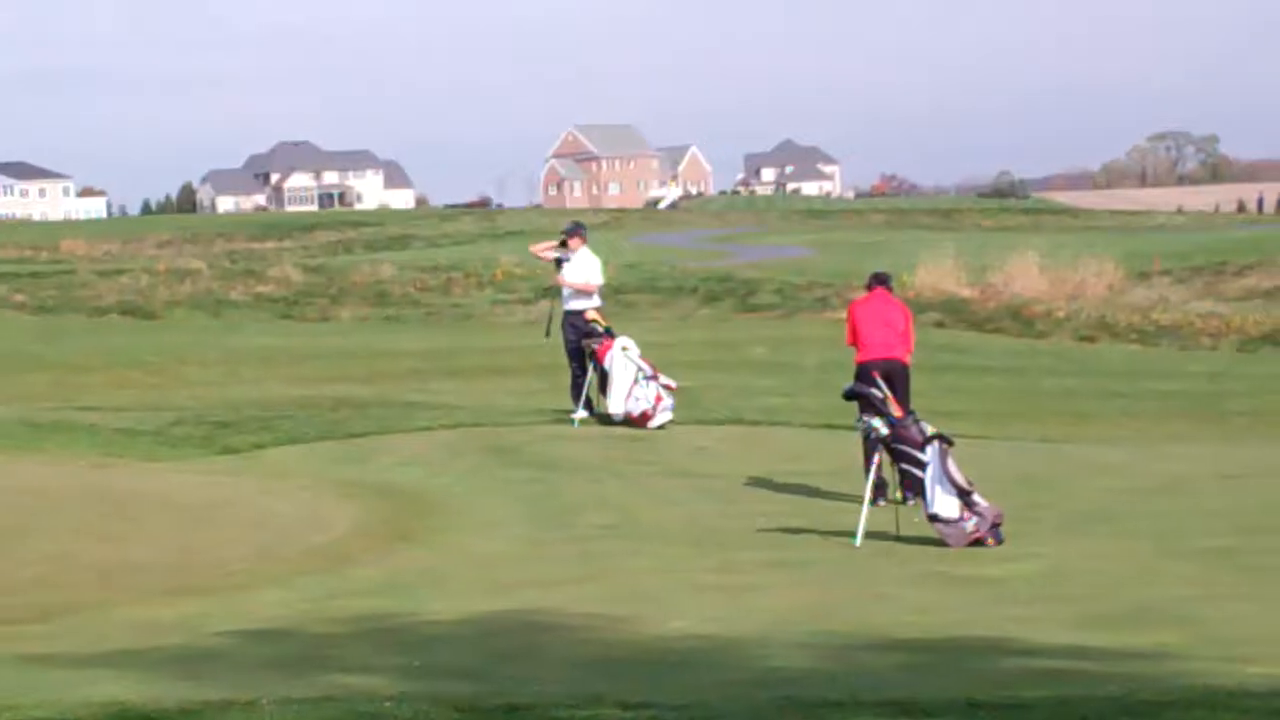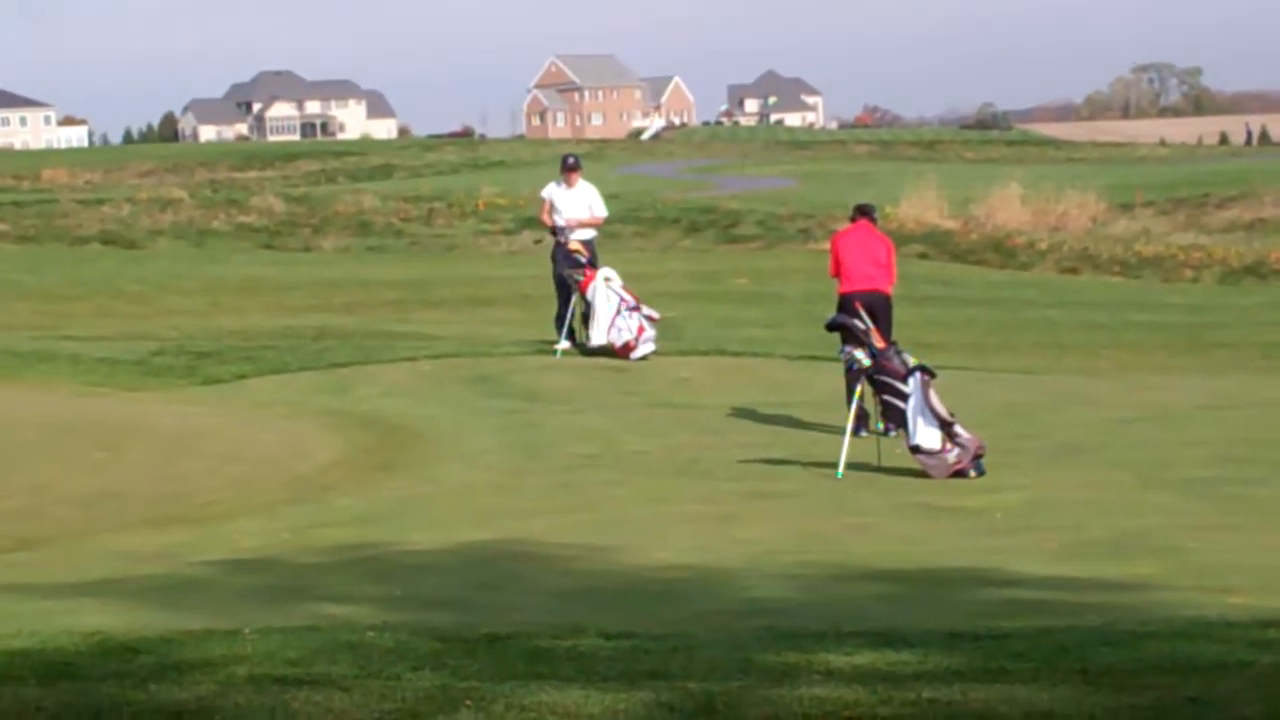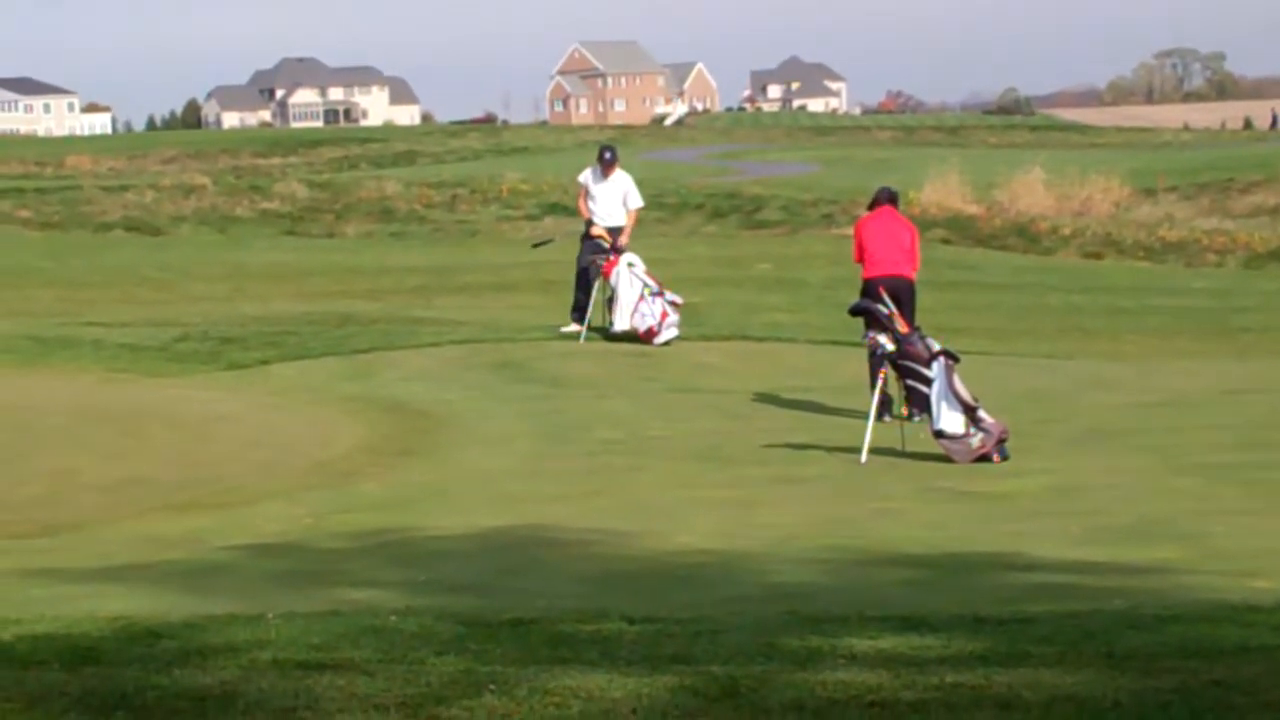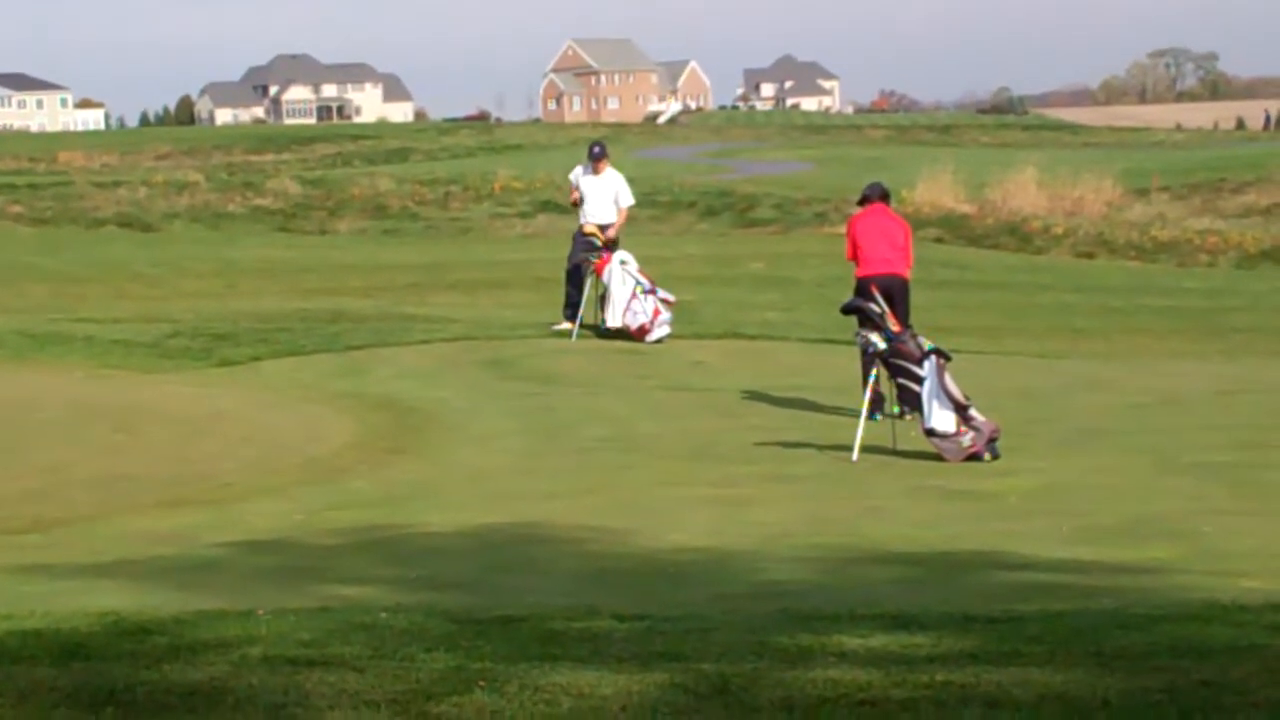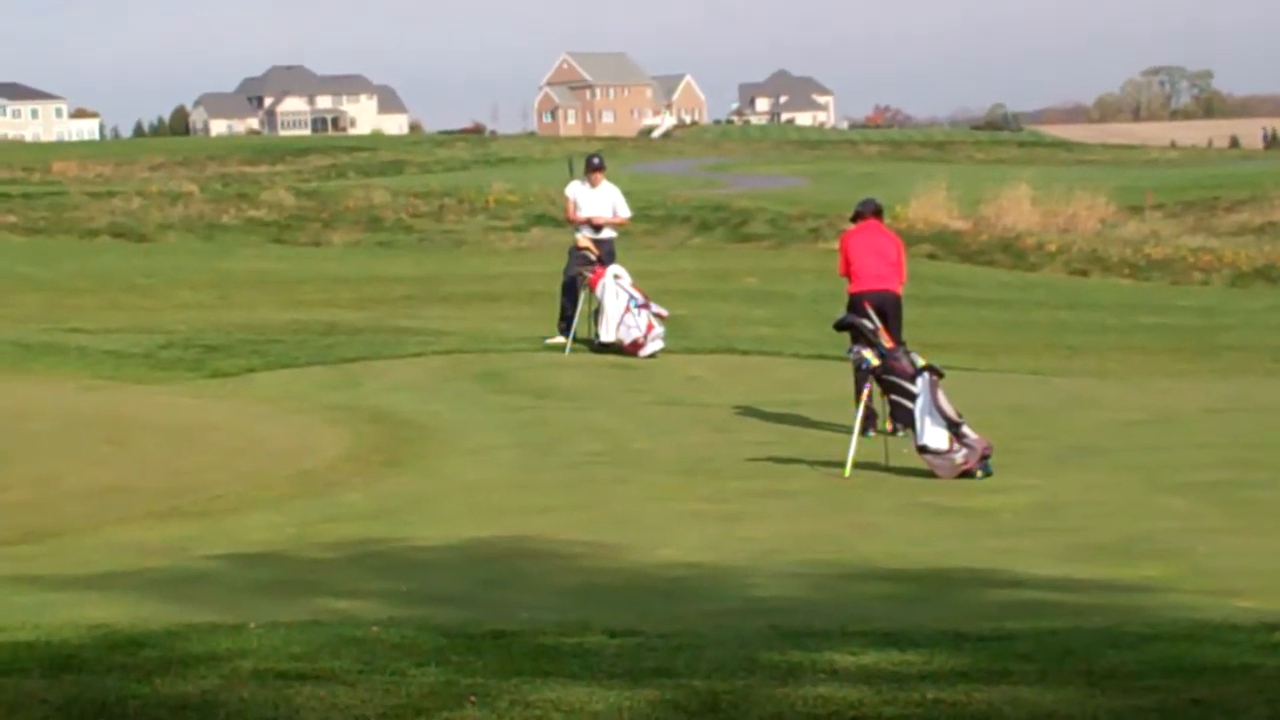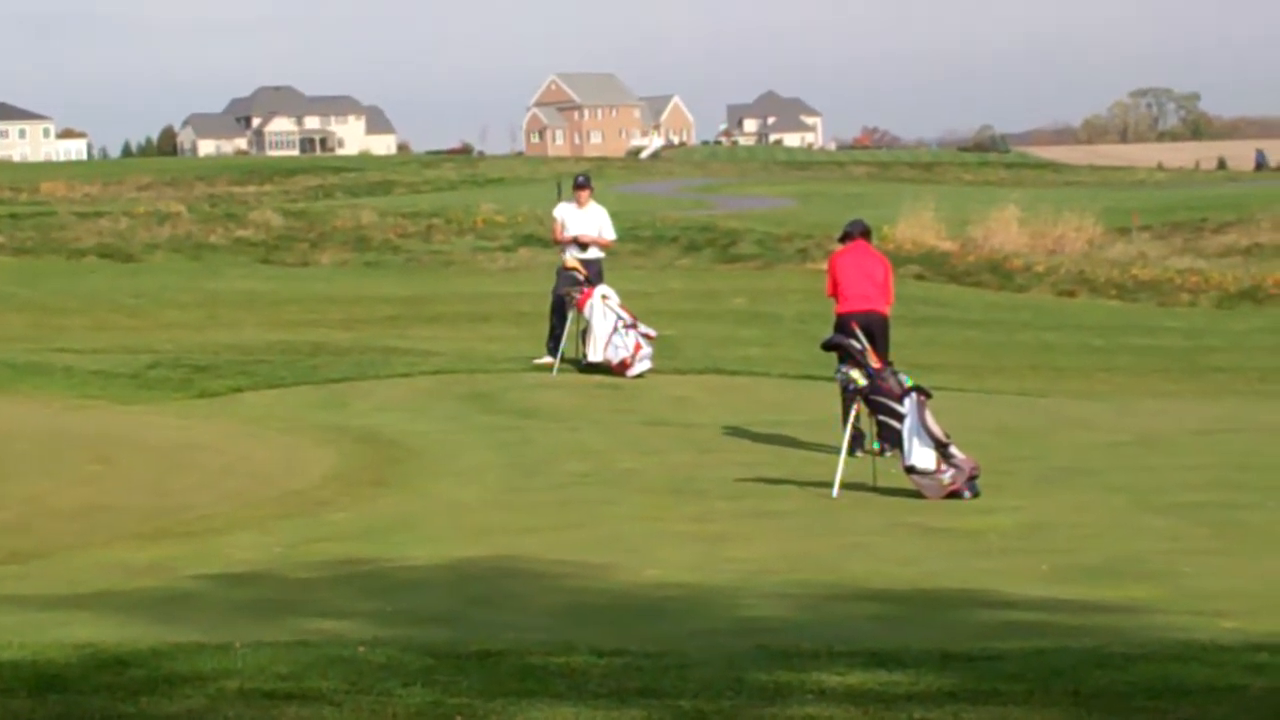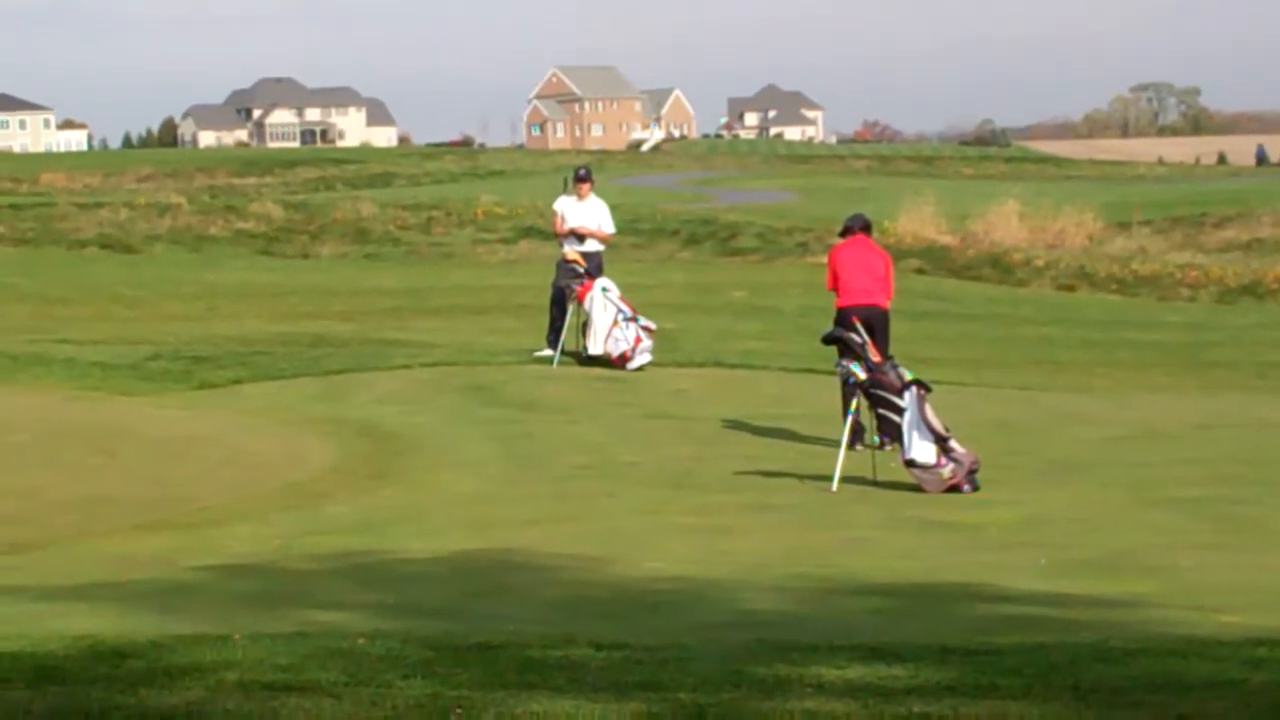
dt=0.7s
person 1, frame 1
left shoulder: (856, 306)
right shoulder: (901, 307)
left elbow: (851, 340)
right elbow: (909, 345)
left hip: (868, 365)
right hip: (897, 365)
left ankle: (878, 491)
right ankle: (910, 489)
person 1, frame 2
left shoulder: (839, 237)
right shoulder: (885, 240)
left elbow: (834, 271)
right elbow: (892, 277)
left hip: (851, 296)
right hip: (880, 296)
left knee: (853, 359)
left ankle: (860, 422)
person 1, frame 3
left shoulder: (863, 223)
right shoulder: (908, 225)
left elbow: (858, 257)
right elbow: (915, 263)
left hip: (874, 282)
right hip: (903, 282)
left ankle: (883, 407)
right ankle: (914, 406)
person 1, frame 4
left shoulder: (855, 221)
right shoulder: (901, 223)
left elbow: (852, 256)
right elbow: (908, 261)
left hip: (868, 280)
right hip: (897, 280)
left ankle: (875, 405)
person 1, frame 5
left shoulder: (848, 237)
right shoulder: (894, 239)
left elbow: (844, 271)
right elbow: (901, 278)
left hip: (861, 296)
right hip: (890, 297)
left ankle: (868, 422)
right ankle: (899, 420)
person 1, frame 6
left shoulder: (836, 258)
right shoulder: (882, 260)
left elbow: (833, 293)
right elbow: (889, 299)
left hip: (848, 317)
right hip: (877, 318)
left ankle: (856, 442)
person 1, frame 7
left shoulder: (837, 252)
right shoulder: (882, 254)
left elbow: (832, 286)
right elbow: (889, 293)
left hip: (848, 311)
right hip: (877, 311)
left ankle: (855, 435)
person 2, frame 1
left shoulder: (591, 259)
right shoulder: (562, 255)
left elbow: (592, 287)
right elbow: (533, 250)
left wrist: (567, 283)
right wrist: (559, 244)
left hip: (589, 314)
right hip: (569, 315)
right knee: (576, 363)
right ankle: (583, 406)
person 2, frame 2
left shoulder: (589, 190)
right shoulder: (552, 189)
left elbow: (599, 219)
right elbow: (544, 214)
left wrist: (578, 221)
right wrist: (552, 226)
left hip: (585, 245)
right hip: (562, 246)
right knee: (563, 291)
right ankle: (566, 336)
person 2, frame 3
left shoulder: (625, 180)
right shoulder: (588, 174)
left elbow: (633, 210)
right elbow: (581, 200)
left wrist: (626, 235)
right wrist: (588, 220)
left hip: (615, 232)
right hip: (593, 231)
right knee: (583, 272)
right ankle: (578, 320)
person 2, frame 4
left shoulder: (616, 178)
right shoulder: (579, 172)
left elbow: (624, 209)
right elbow: (573, 195)
left wrist: (615, 229)
right wrist: (574, 199)
left hip: (607, 231)
right hip: (585, 229)
right knee: (573, 270)
right ankle: (570, 318)
person 2, frame 5
left shoulder: (612, 191)
right shoulder: (575, 187)
left elbow: (625, 219)
right elbow: (569, 216)
left wrist: (605, 220)
right wrist: (588, 220)
left hip: (604, 244)
right hip: (582, 242)
right knee: (569, 283)
right ankle: (565, 332)
person 2, frame 6
left shoulder: (600, 212)
right shoulder: (563, 209)
left elbow: (609, 242)
right elbow: (556, 237)
left wrist: (591, 239)
right wrist: (574, 238)
left hip: (592, 264)
right knee: (558, 303)
right ankle: (552, 352)
person 2, frame 7
left shoulder: (600, 206)
right shoulder: (563, 202)
left elbow: (608, 236)
right elbow: (556, 230)
left wrist: (589, 231)
right wrist: (571, 230)
left hip: (592, 257)
right hip: (569, 256)
right knee: (558, 296)
right ankle: (553, 344)
